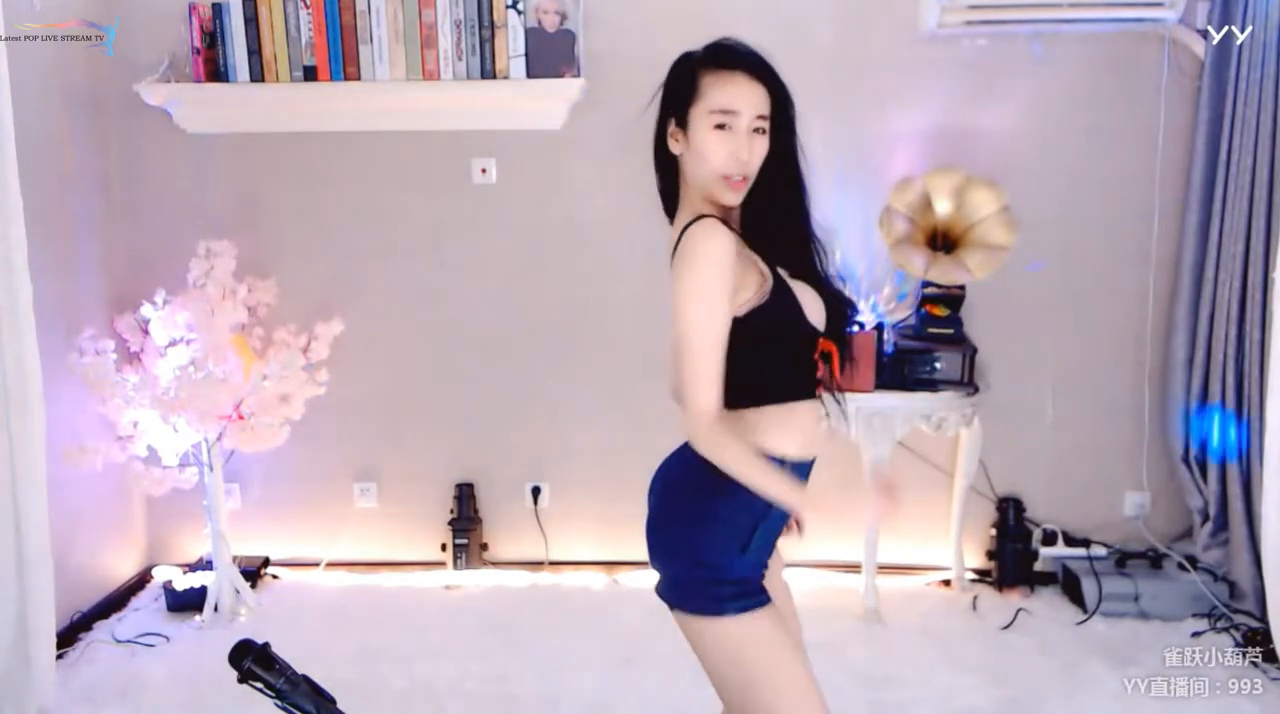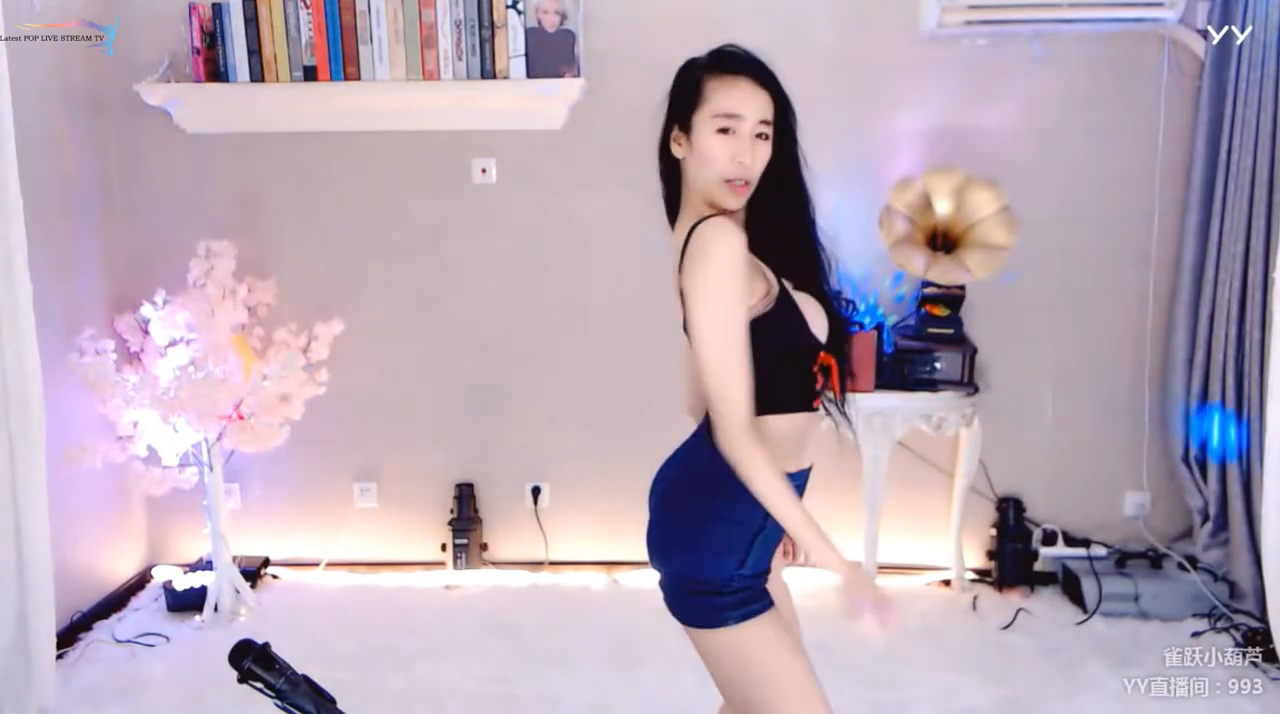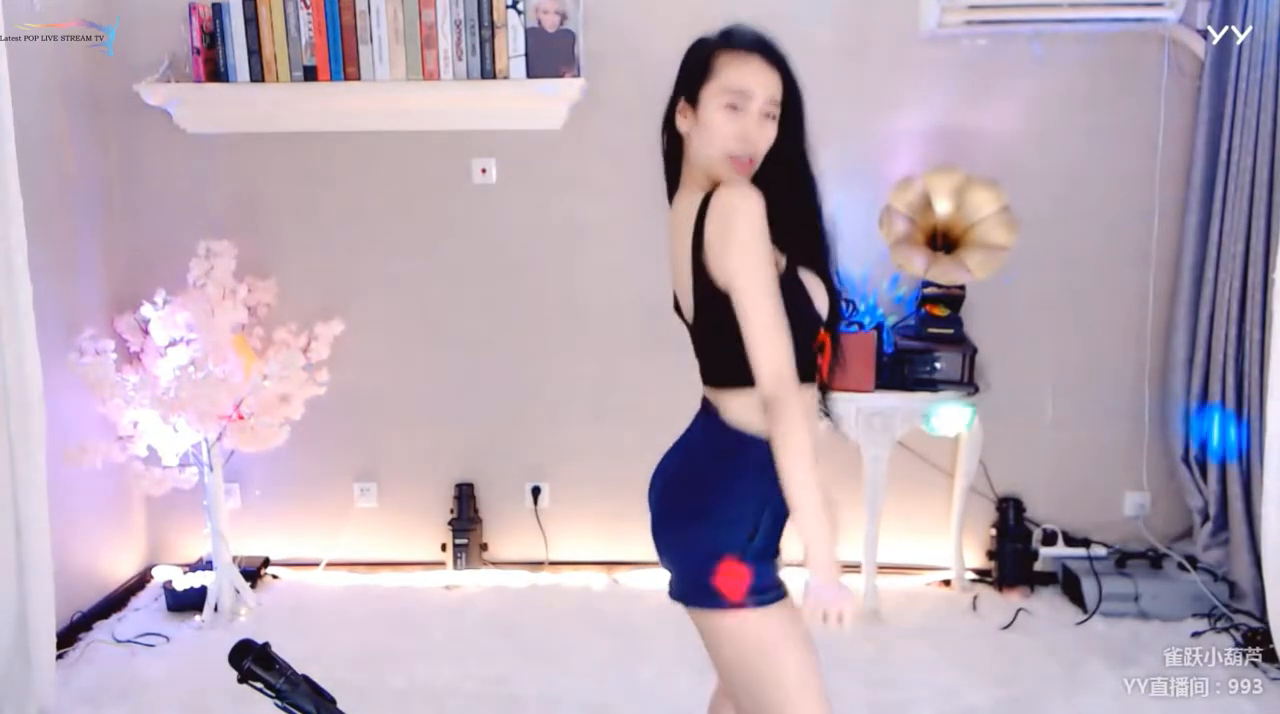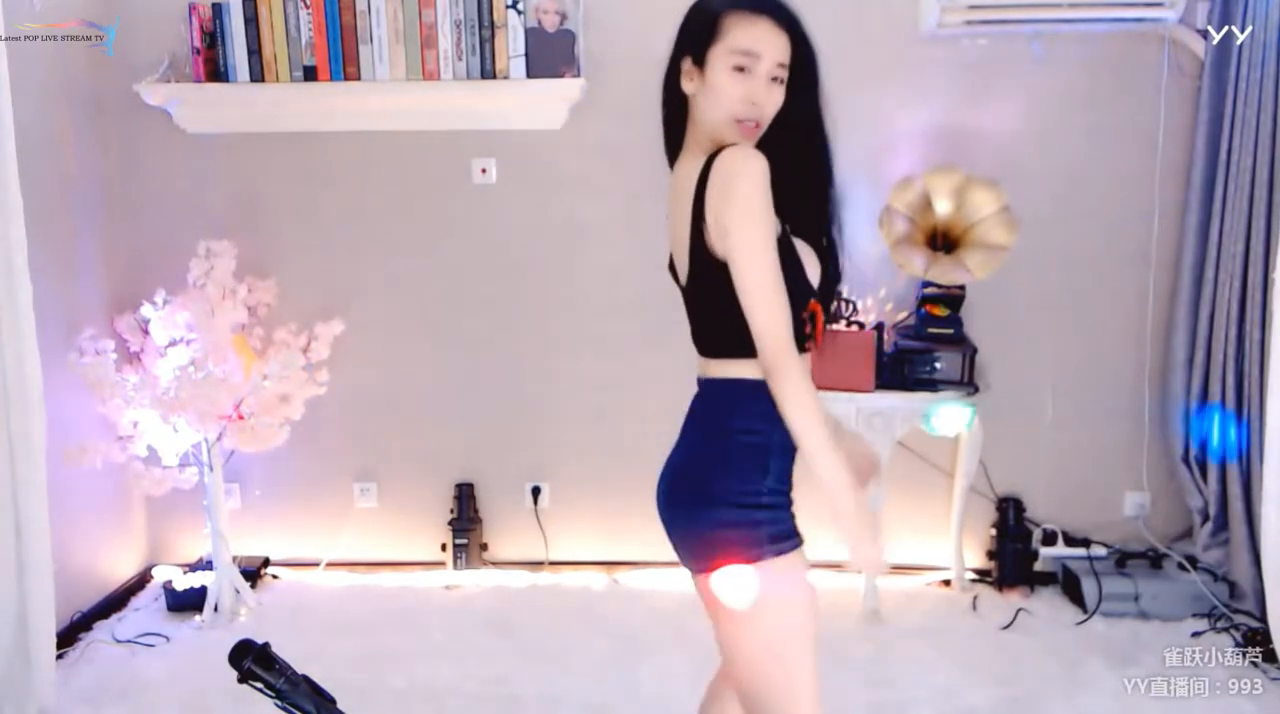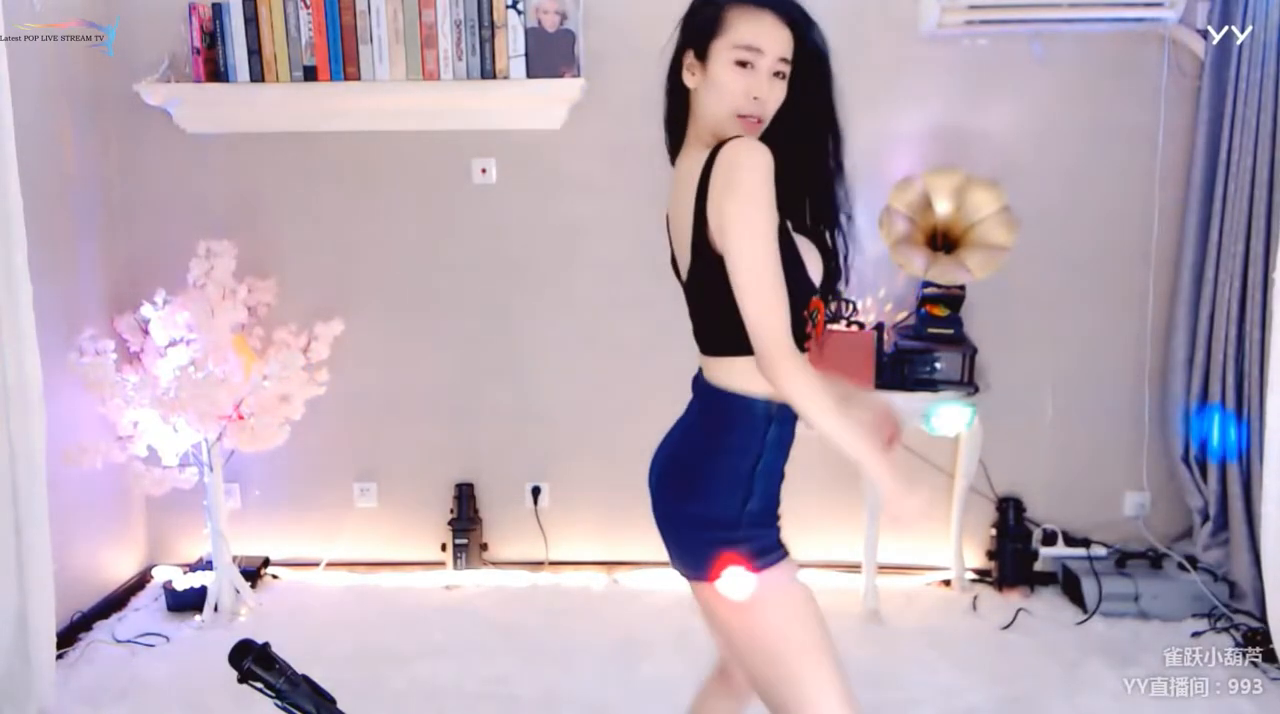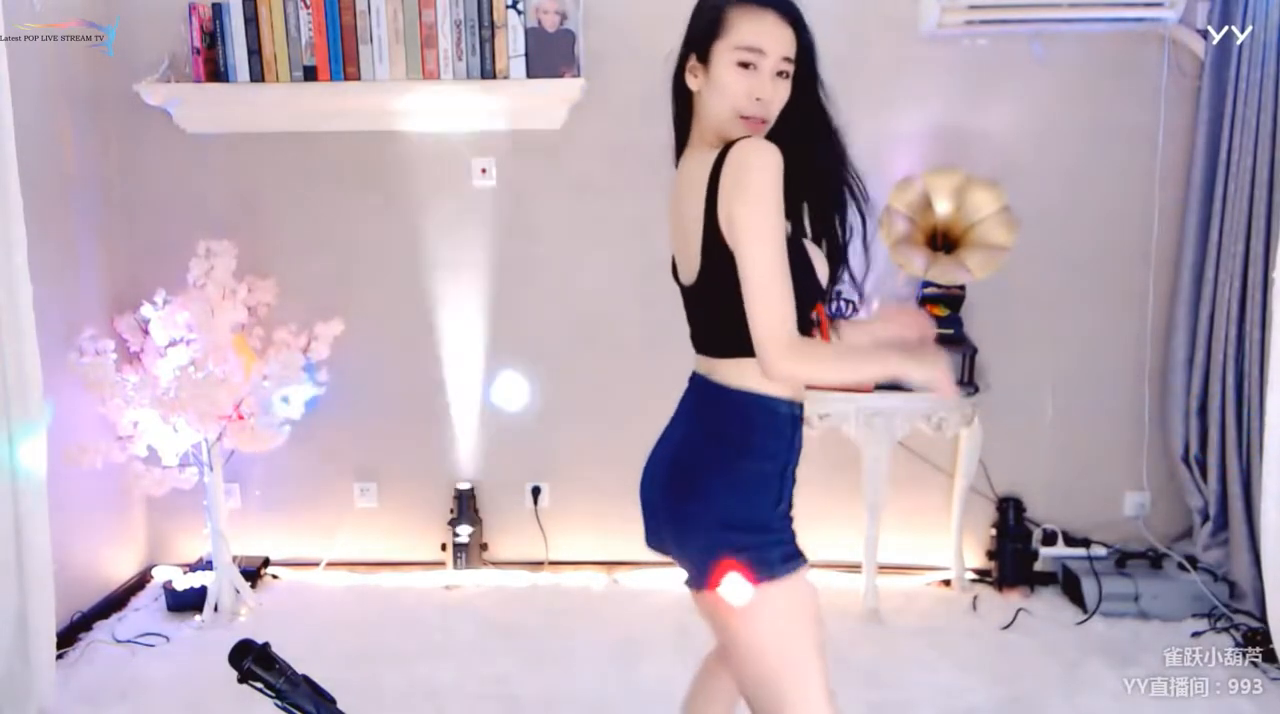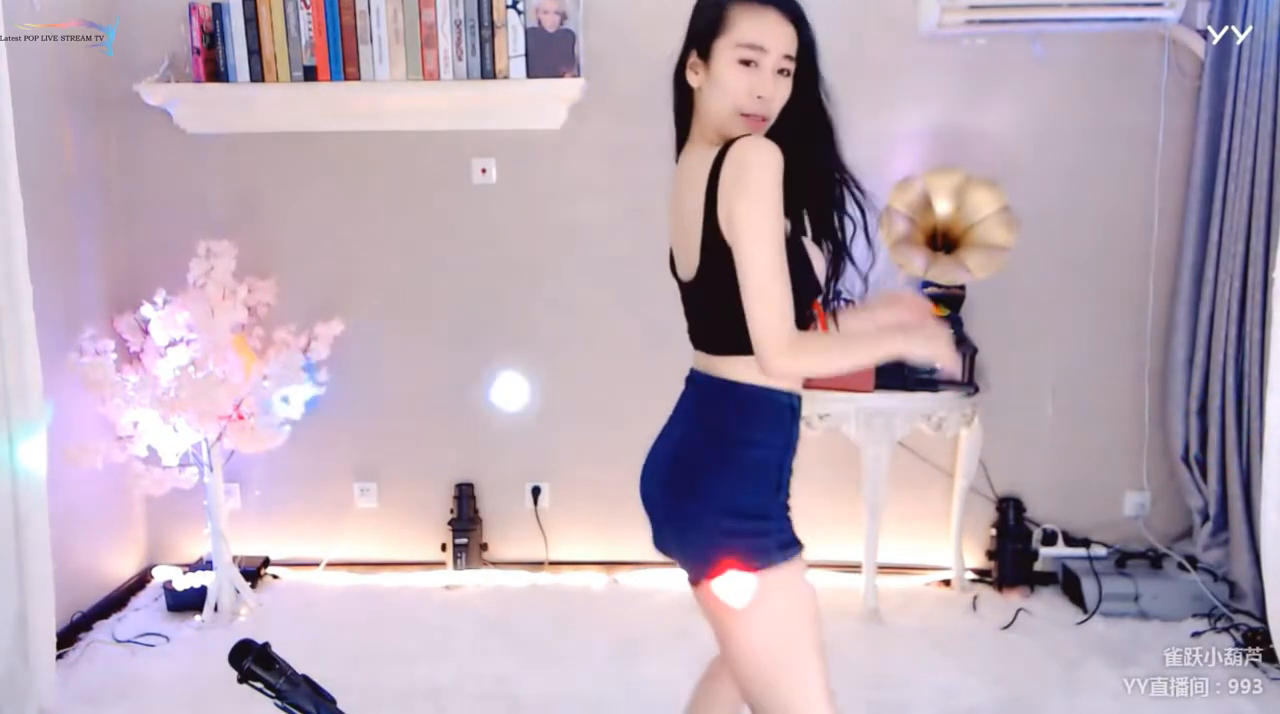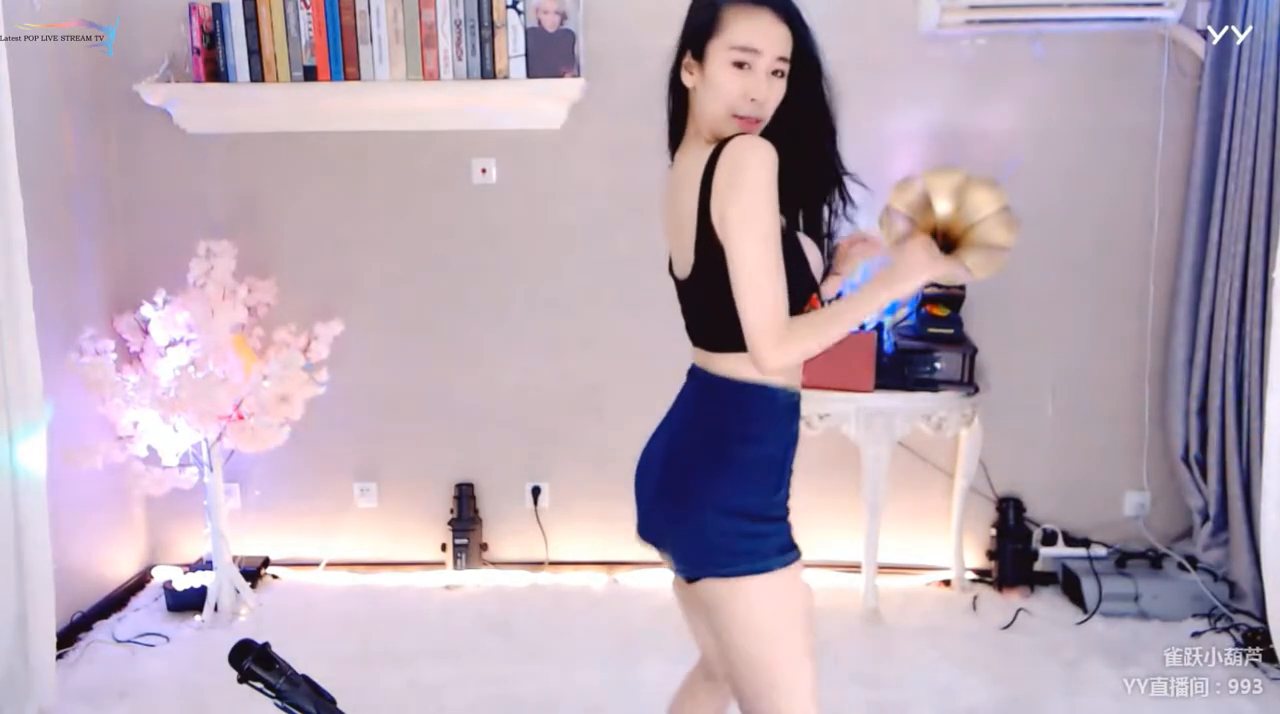
dt=0.1s
person 1, frame 1
left shoulder: (735, 232)
right shoulder: (710, 242)
right elbow: (704, 422)
right wrist: (802, 499)
left hip: (726, 512)
right hip: (716, 526)
person 1, frame 2
left shoulder: (717, 236)
right shoulder: (720, 241)
right elbow: (737, 433)
right wrist: (827, 553)
left hip: (719, 509)
right hip: (716, 531)
person 1, frame 3
left shoulder: (695, 208)
right shoulder: (737, 206)
right elbow: (778, 388)
left wrist: (806, 502)
right wrist: (819, 547)
left hip: (704, 483)
right hip: (724, 509)
person 1, frame 4
left shoulder: (695, 177)
right shoulder: (743, 169)
right elbow: (777, 354)
left wrist: (831, 447)
right wrist: (838, 481)
left hip: (714, 462)
right hip: (737, 478)
person 1, frame 5
left shoulder: (692, 171)
right shoulder: (743, 161)
right elbow: (777, 356)
left wrist: (846, 406)
right wrist: (862, 447)
left hip: (703, 459)
right hip: (725, 478)
person 1, frame 6
left shoulder: (695, 172)
right shoulder: (755, 161)
right elbow: (782, 356)
left wrist: (859, 334)
right wrist: (900, 363)
left hip: (695, 458)
right hip: (736, 478)
left knee: (744, 656)
person 1, frame 7
left shoulder: (695, 167)
right shoulder: (755, 159)
right elbow: (780, 353)
left wrist: (854, 316)
right wrist: (899, 335)
left hip: (691, 455)
right hip: (729, 473)
person 1, frame 8
left shoulder: (687, 168)
right shoulder: (750, 158)
right elbow: (771, 346)
left wrist: (830, 274)
right wrist: (886, 285)
left hip: (685, 455)
right hip: (730, 472)
